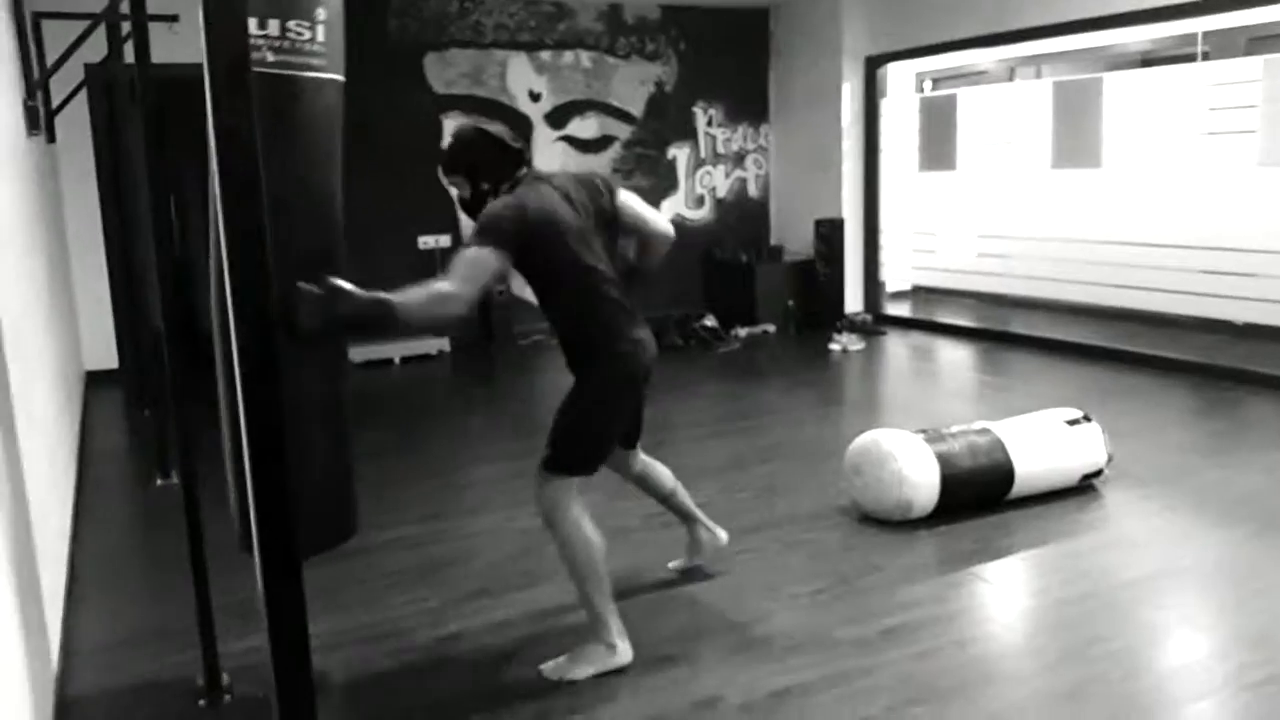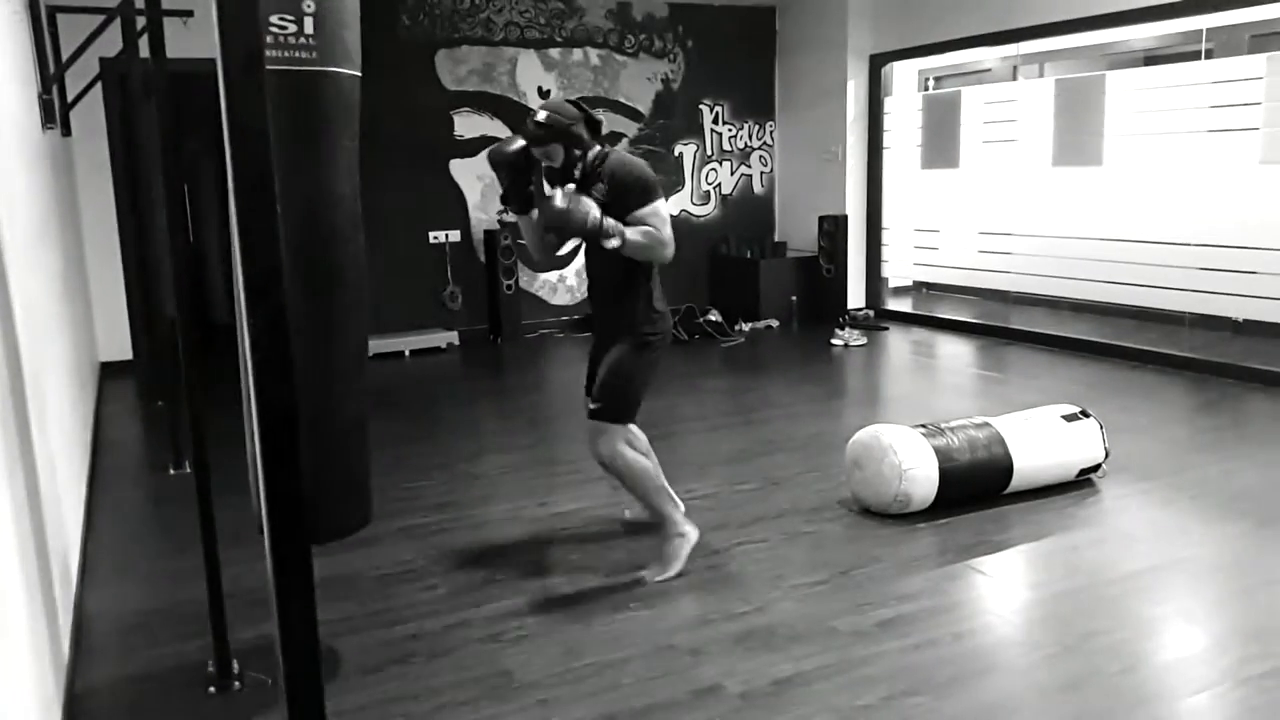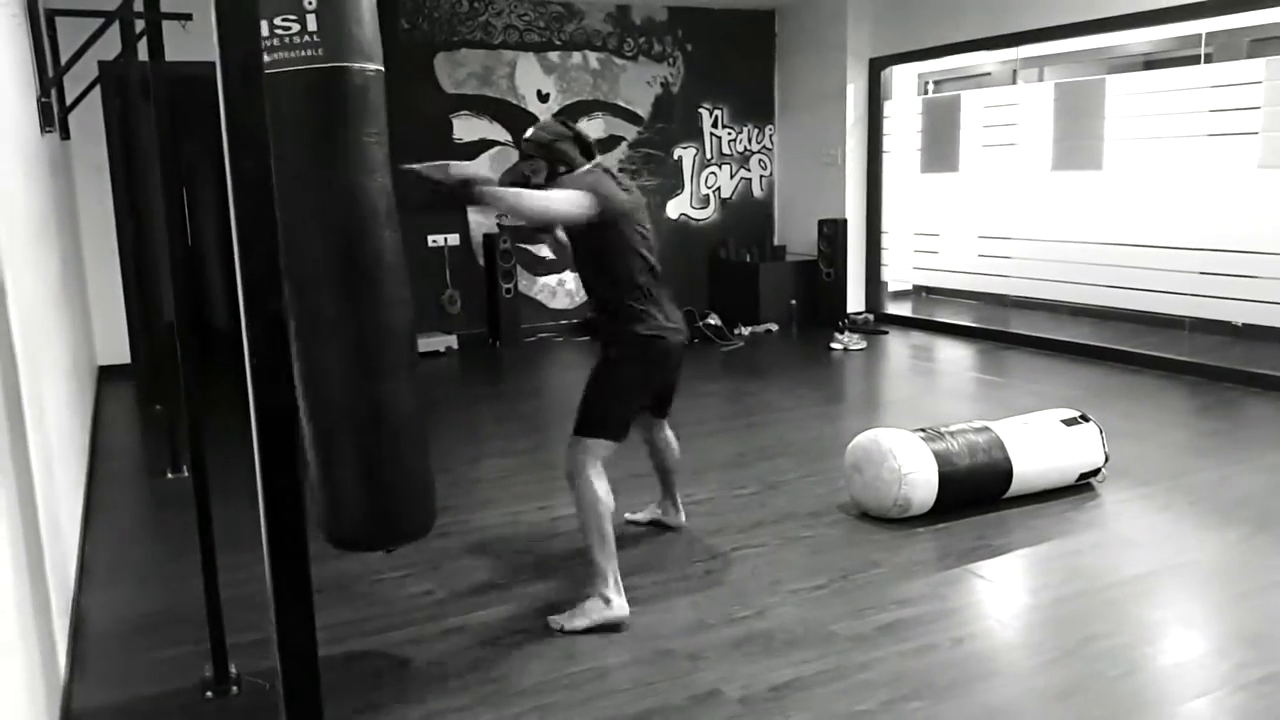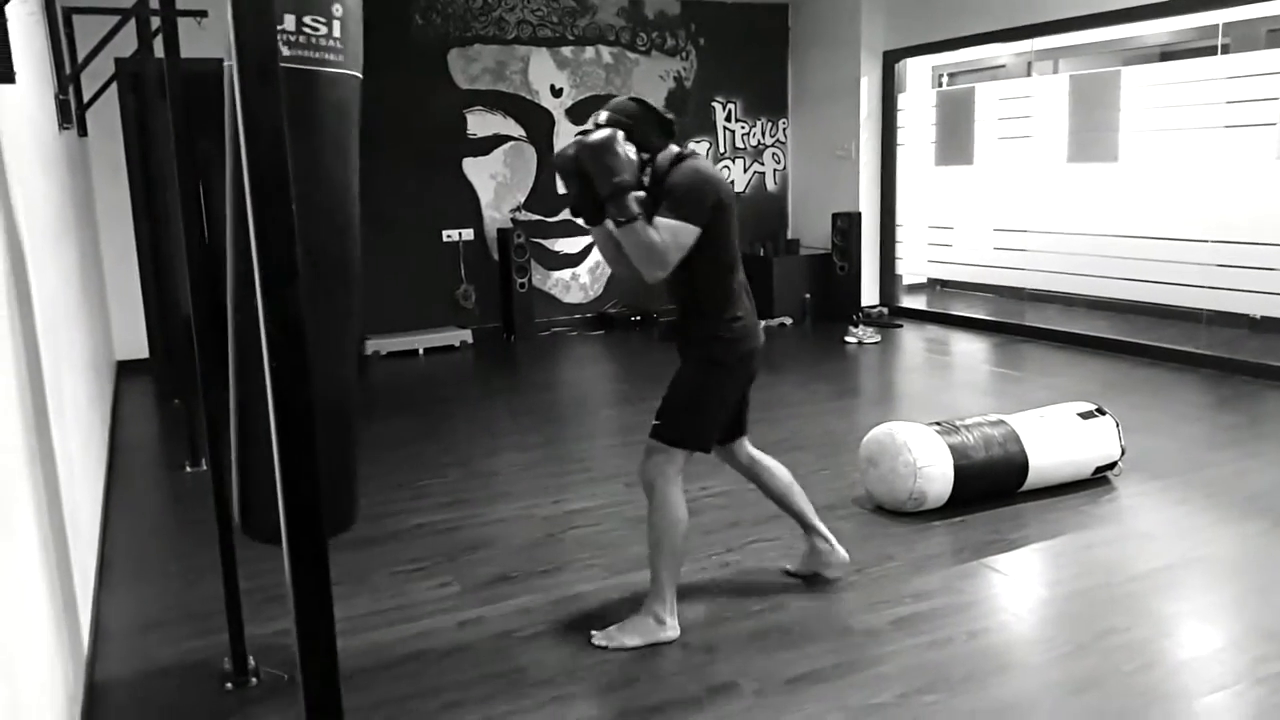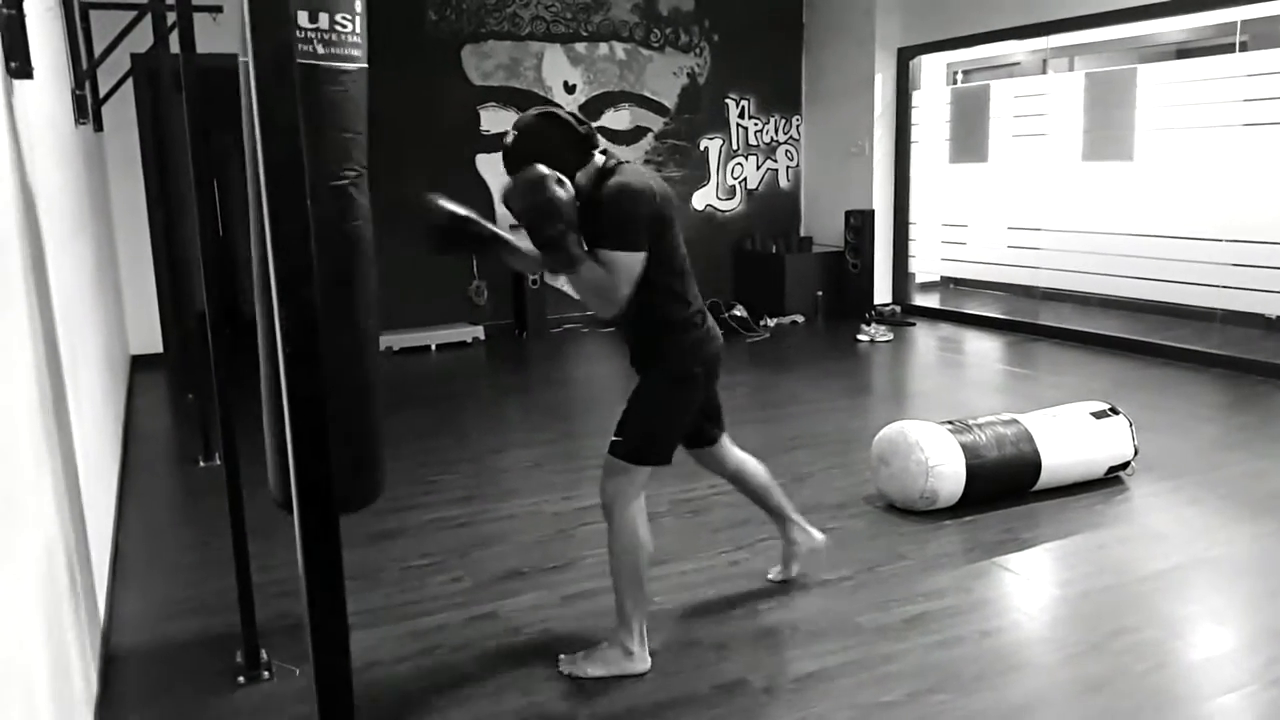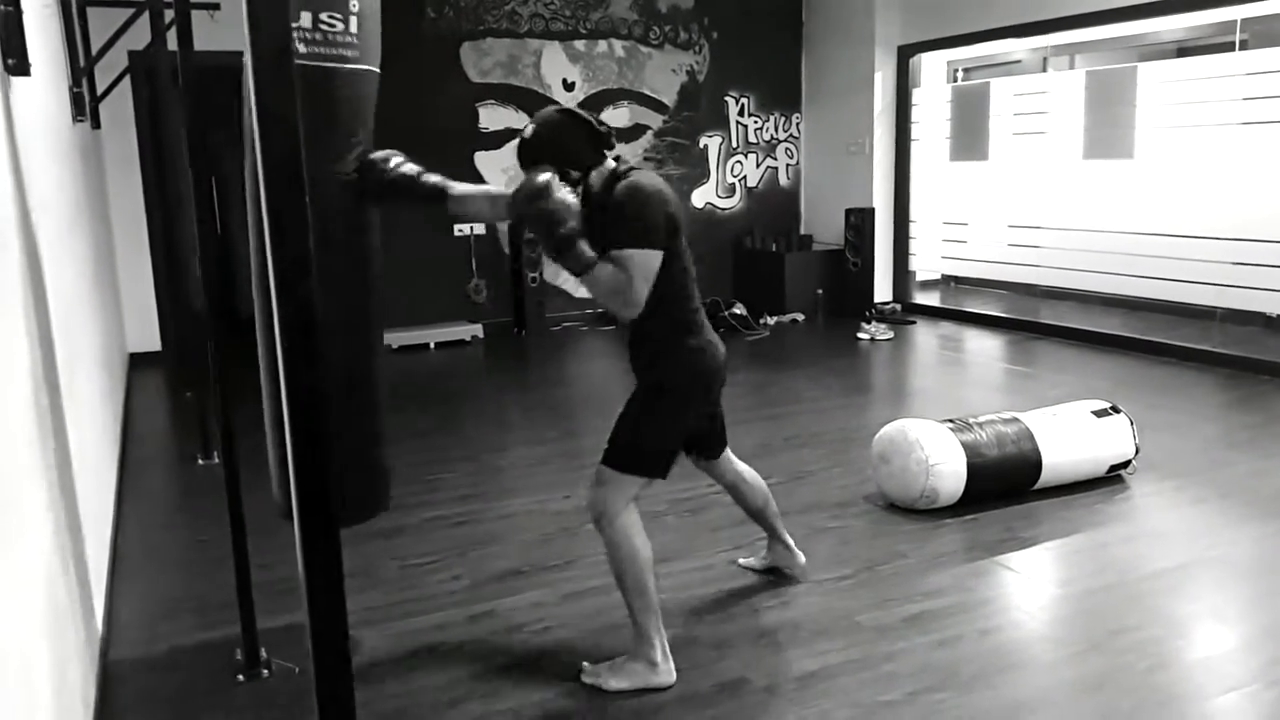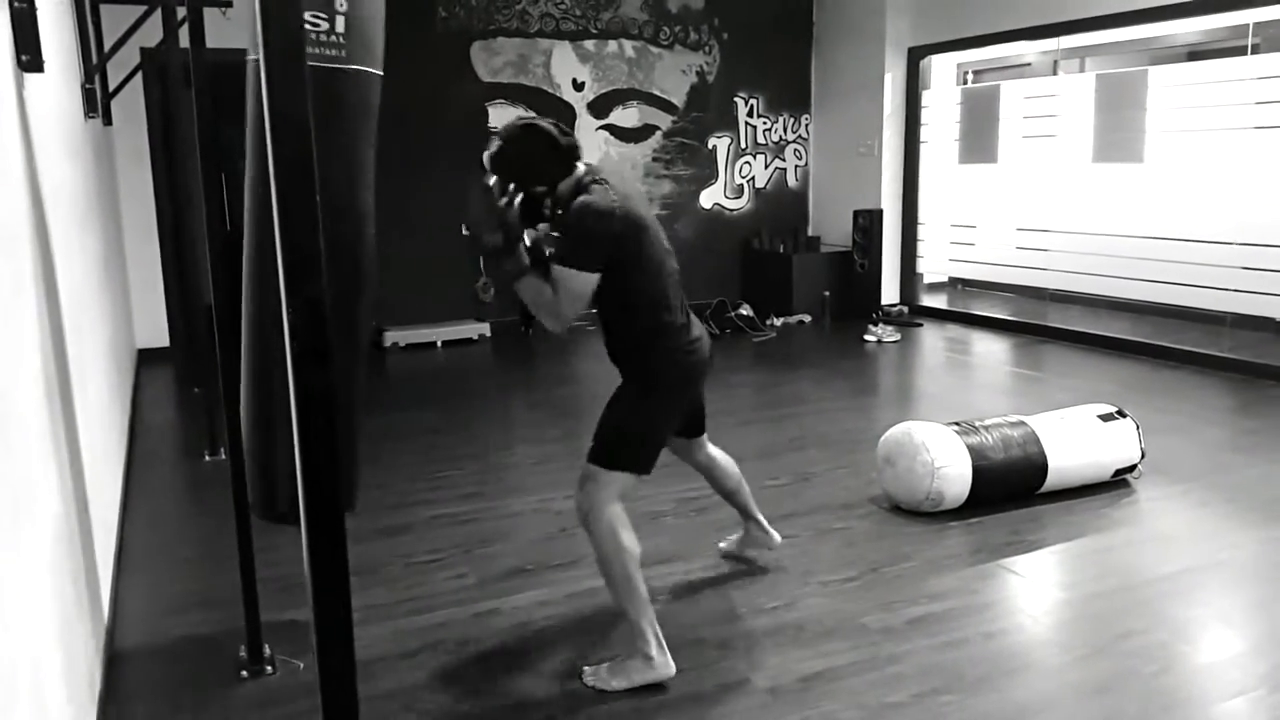
dt=0.7s
person 1, frame 1
left shoulder: (510, 213)
right shoulder: (583, 183)
left elbow: (452, 298)
right elbow: (660, 234)
left wrist: (369, 305)
left hip: (609, 361)
right hip: (633, 345)
left knee: (557, 500)
right knee: (625, 458)
left ankle: (610, 640)
right ankle: (703, 532)
person 1, frame 2
left shoulder: (628, 173)
right shoulder: (576, 181)
left elbow: (663, 247)
right elbow: (543, 252)
left wrist: (599, 226)
right wrist: (521, 201)
left hip: (637, 325)
right hip: (611, 320)
left knee: (606, 444)
right knee: (616, 424)
left ankle: (677, 530)
right ankle: (667, 501)
person 1, frame 3
left shoulder: (586, 186)
right shoulder: (613, 185)
left elbow: (540, 207)
right elbow: (589, 248)
left wrist: (473, 187)
left hip: (636, 339)
right hip: (666, 331)
left knee: (584, 461)
right knee: (651, 422)
left ankle: (606, 597)
right ankle: (670, 507)
person 1, frame 4
left shoulder: (692, 180)
right shoulder: (664, 183)
left elbow: (654, 266)
right elbow: (626, 265)
left wrist: (620, 196)
right wrist: (593, 208)
left hip: (718, 345)
right hip: (729, 339)
left knee: (660, 470)
right knee: (737, 451)
left ankle: (660, 614)
right ankle: (822, 546)
person 1, frame 5
left shoulder: (623, 193)
right shoulder: (606, 186)
left elbow: (608, 301)
right elbow: (597, 271)
left wrist: (556, 236)
left hip: (678, 357)
right hip: (685, 347)
left knee: (619, 490)
right knee: (716, 451)
left ankle: (629, 647)
right ankle: (796, 531)
person 1, frame 6
left shoulder: (638, 198)
right shoulder: (592, 194)
left elbow: (628, 303)
right elbow: (506, 202)
left wrist: (567, 244)
right wrist: (423, 183)
left hip: (681, 369)
right hip: (696, 359)
left knee: (611, 504)
right knee: (717, 461)
left ankle: (652, 658)
right ankle: (783, 550)
person 1, frame 7
left shoulder: (591, 214)
right shoulder: (598, 195)
left elbow: (557, 315)
left wrist: (509, 252)
right wrist: (528, 247)
left hip: (659, 364)
right hip: (680, 348)
left knee: (596, 501)
right knee: (692, 446)
left ankle: (648, 654)
right ankle: (757, 528)
